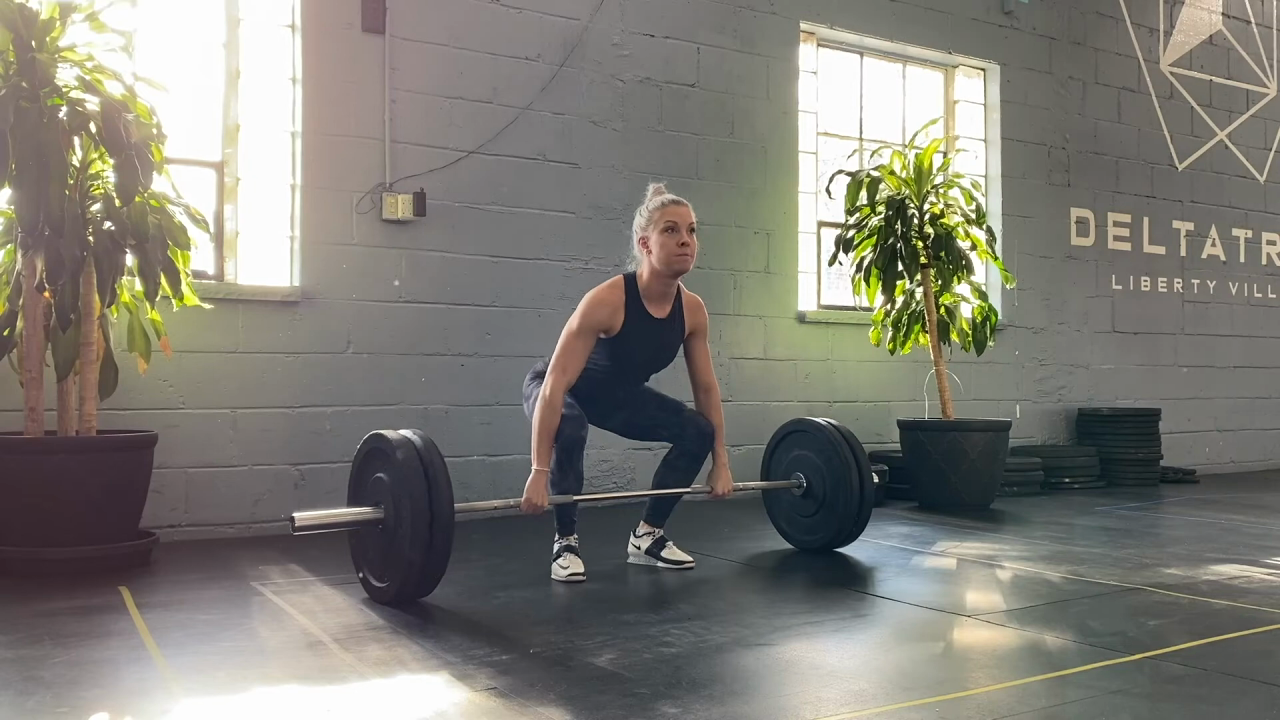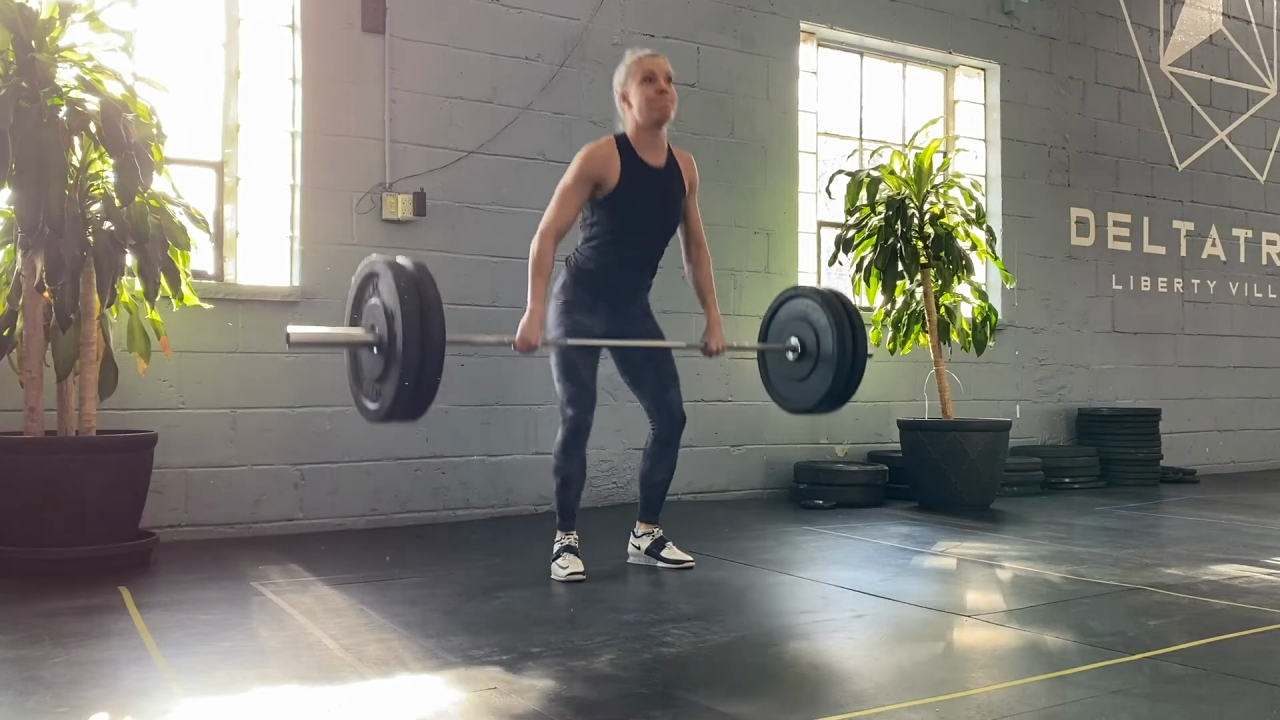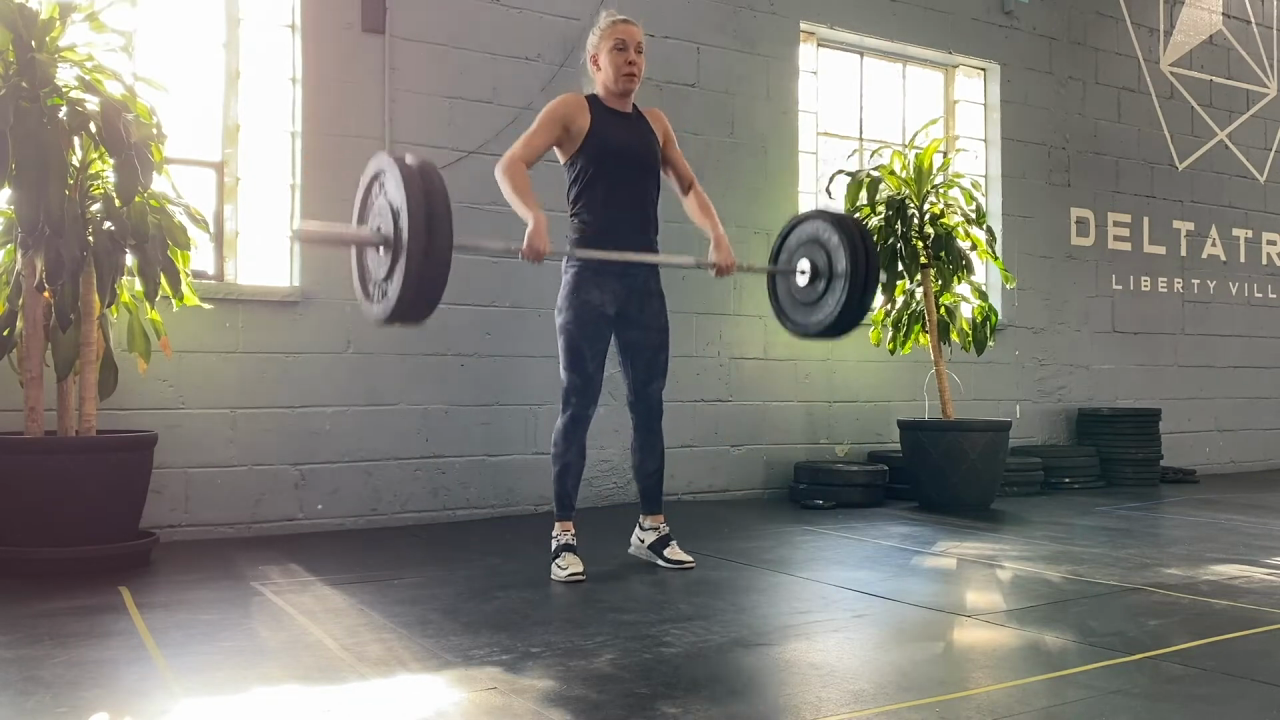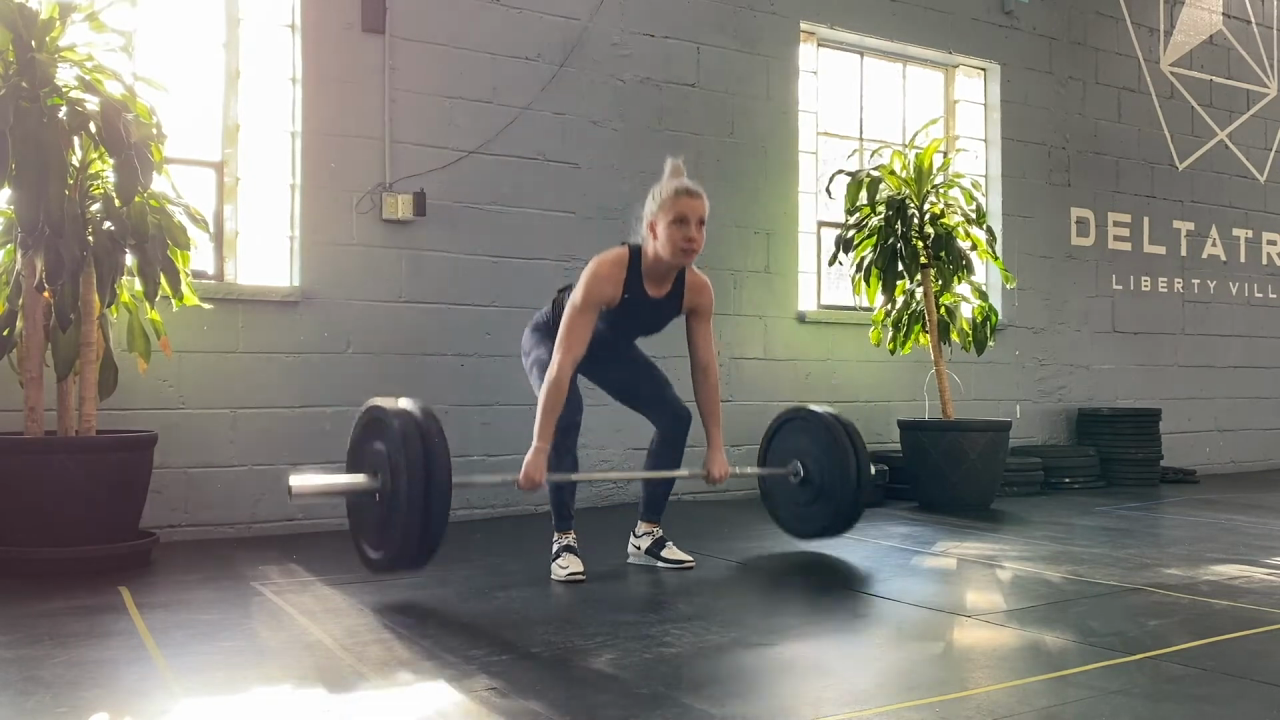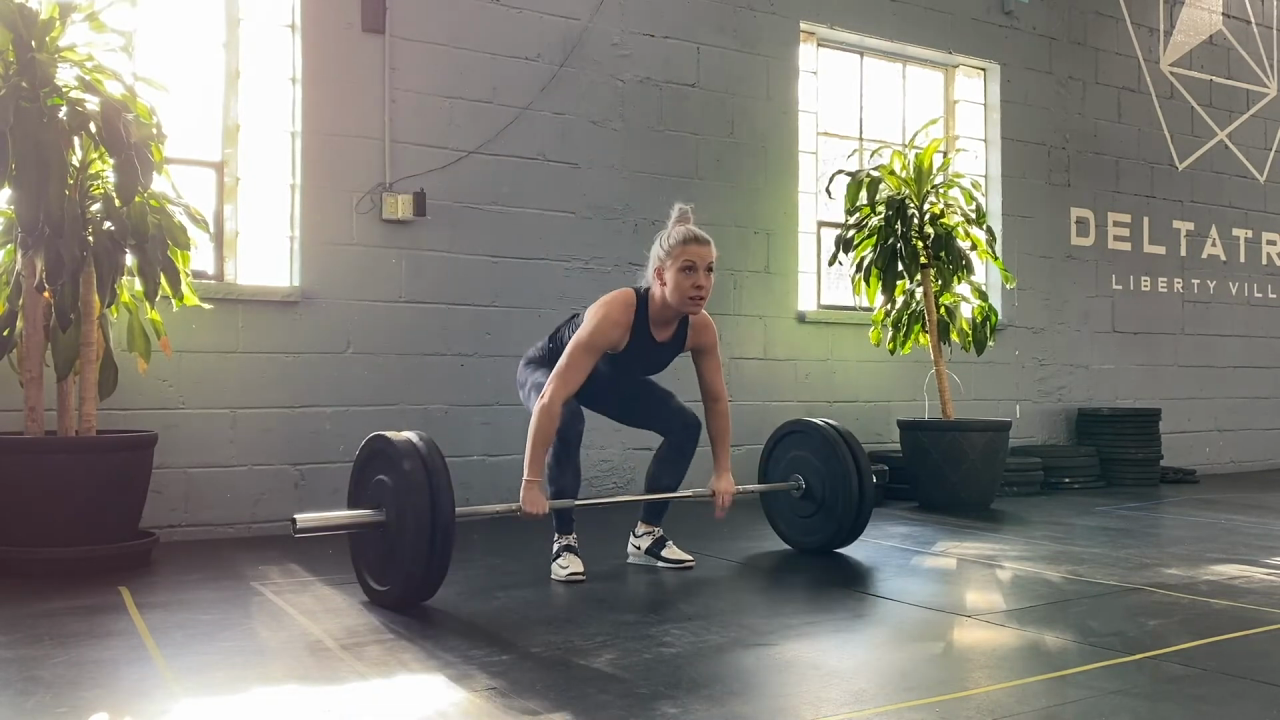
dt=0.7s
person 1, frame 1
left shoulder: (692, 310)
right shoulder: (606, 302)
left elbow: (706, 387)
right elbow: (555, 386)
left wrist: (721, 461)
right wrist: (539, 472)
left hip: (622, 395)
right hip: (568, 393)
left knee: (699, 431)
right knee: (570, 430)
left ankle: (648, 535)
right ankle: (565, 542)
person 1, frame 2
left shoulder: (683, 166)
right shoulder: (601, 156)
left elbow: (695, 247)
right elbow: (547, 236)
left wrist: (712, 318)
right wrist: (533, 313)
left hip: (633, 304)
right hip: (581, 300)
left knee: (670, 416)
right knee: (579, 416)
left ankle: (647, 534)
right ankle: (566, 540)
person 1, frame 3
left shoulder: (654, 122)
right shoulder: (572, 111)
left elbow: (688, 186)
right elbow: (509, 166)
left wrist: (718, 235)
right wrist: (535, 219)
left hip: (644, 279)
right hip: (590, 276)
left knee: (648, 405)
right knee: (579, 405)
left ankle: (652, 527)
right ankle: (563, 534)
person 1, frame 4
left shoulder: (697, 289)
right shoulder: (608, 271)
left elbow: (705, 370)
right elbow: (563, 366)
left wrist: (716, 448)
right wrist: (539, 451)
left hip: (612, 348)
right hip: (550, 339)
left knee: (675, 417)
right knee: (567, 411)
left ankle: (647, 536)
right ankle: (564, 541)
person 1, frame 5
left shoulder: (700, 327)
right shoulder: (615, 314)
left elbow: (716, 399)
right elbow: (551, 399)
left wrist: (723, 471)
right wrist: (531, 483)
left hip: (611, 376)
right hip: (547, 366)
left knee: (684, 425)
right knee: (568, 423)
left ankle: (646, 534)
right ankle: (564, 541)
